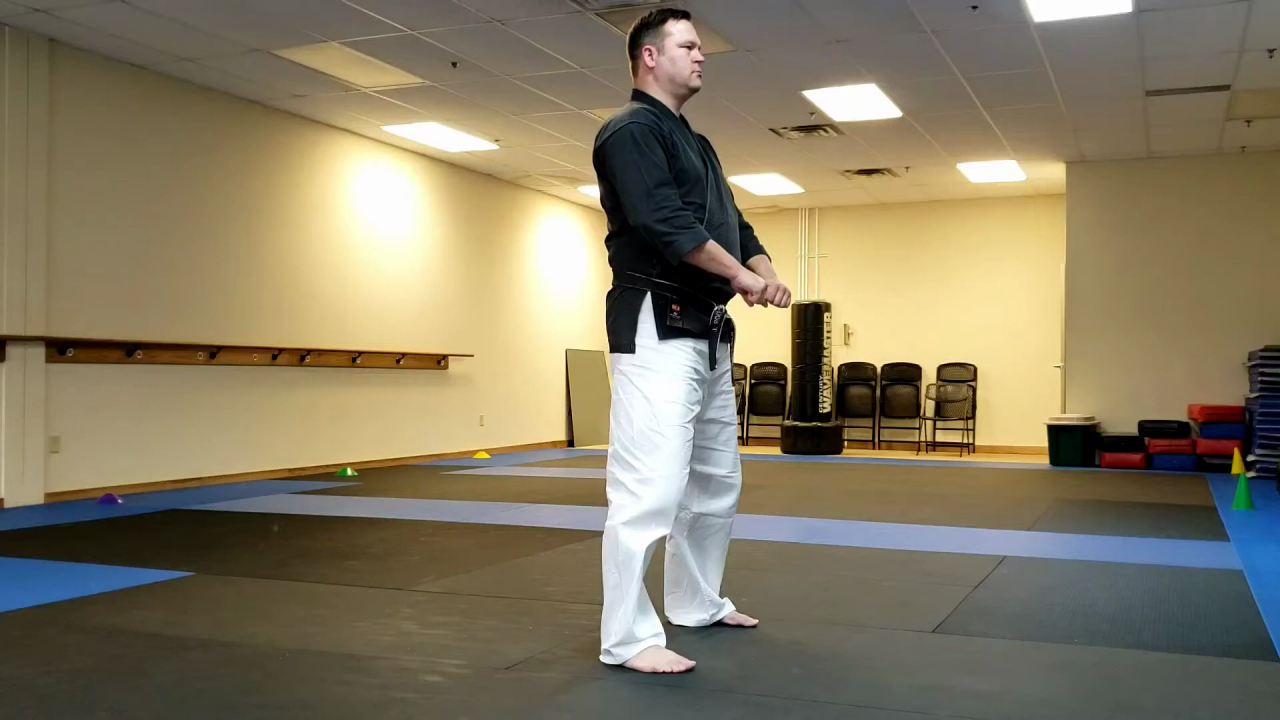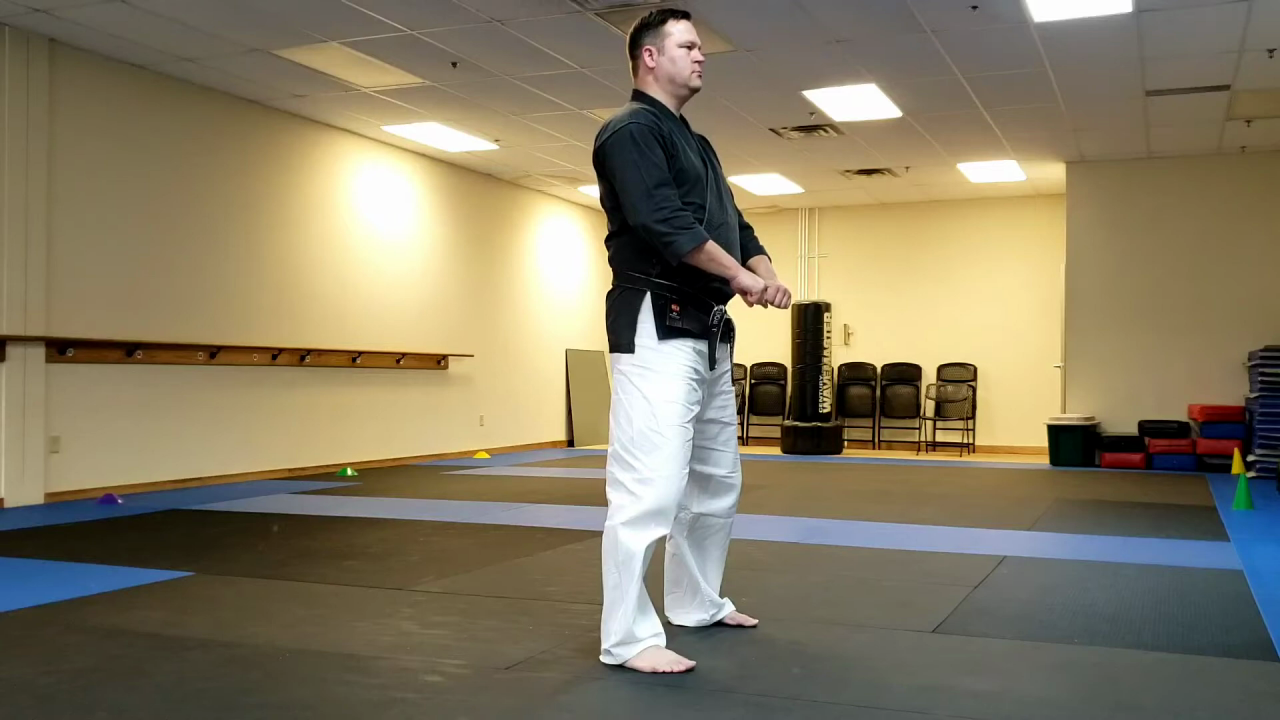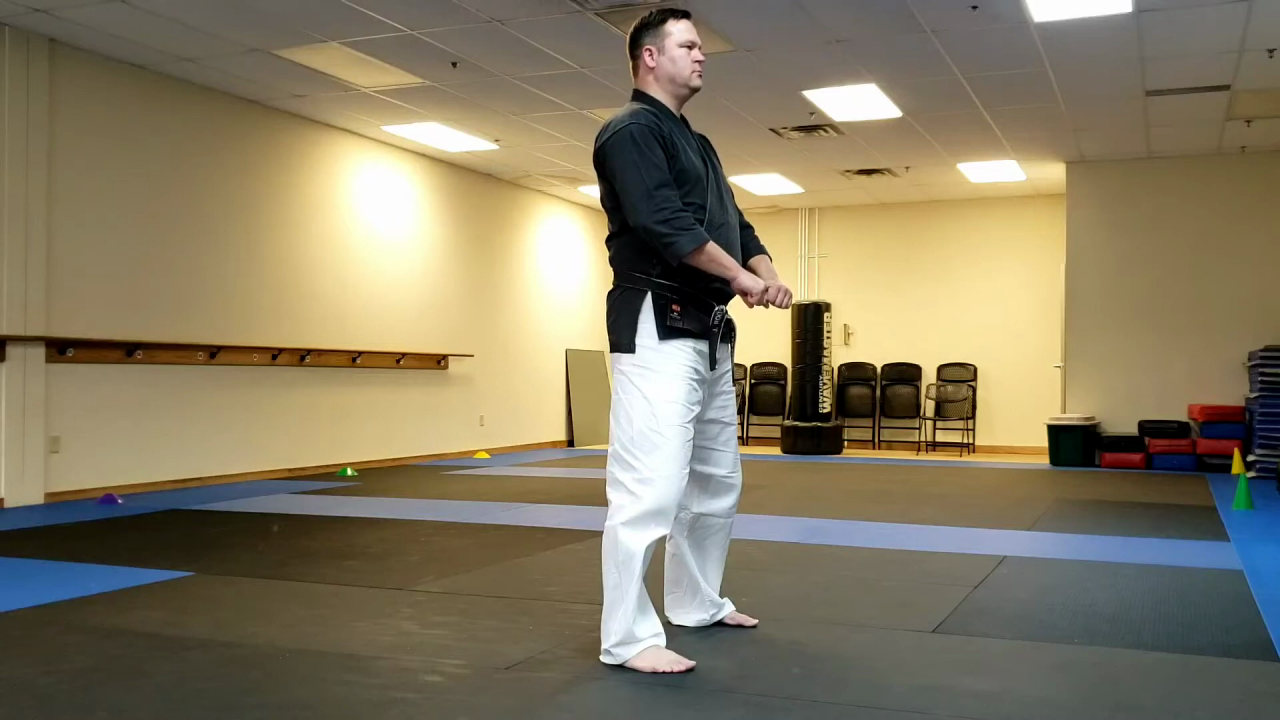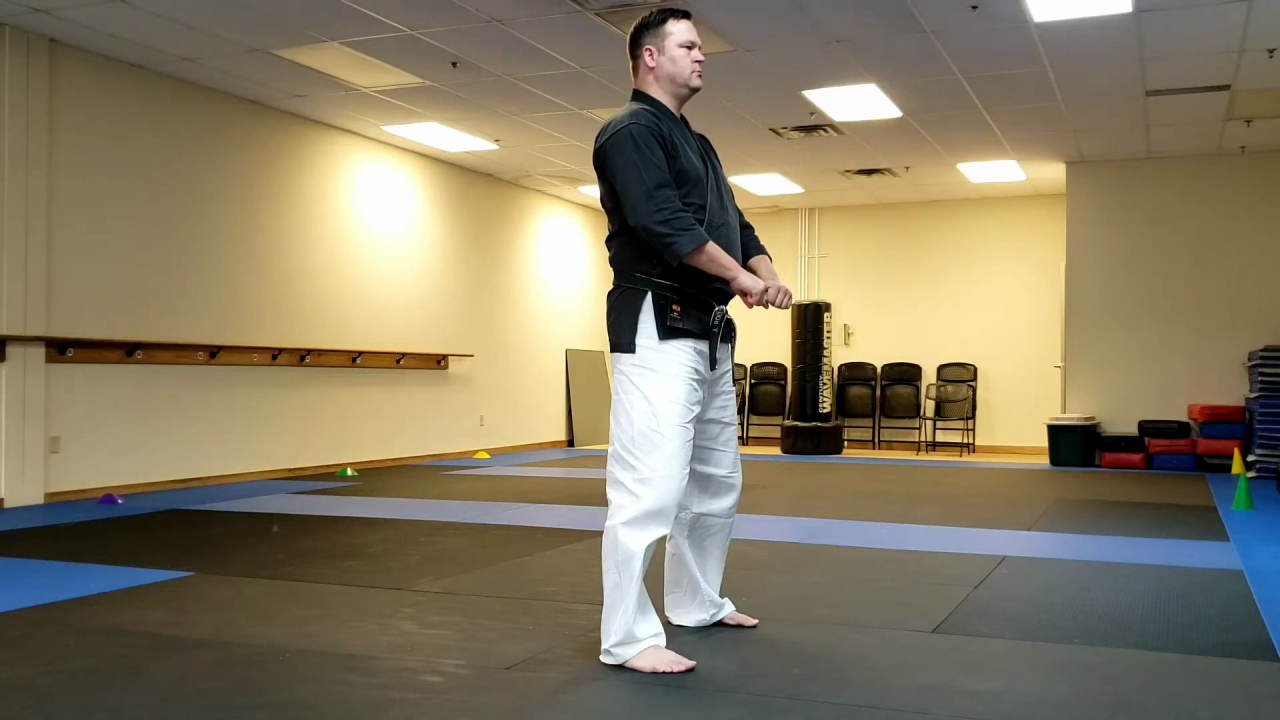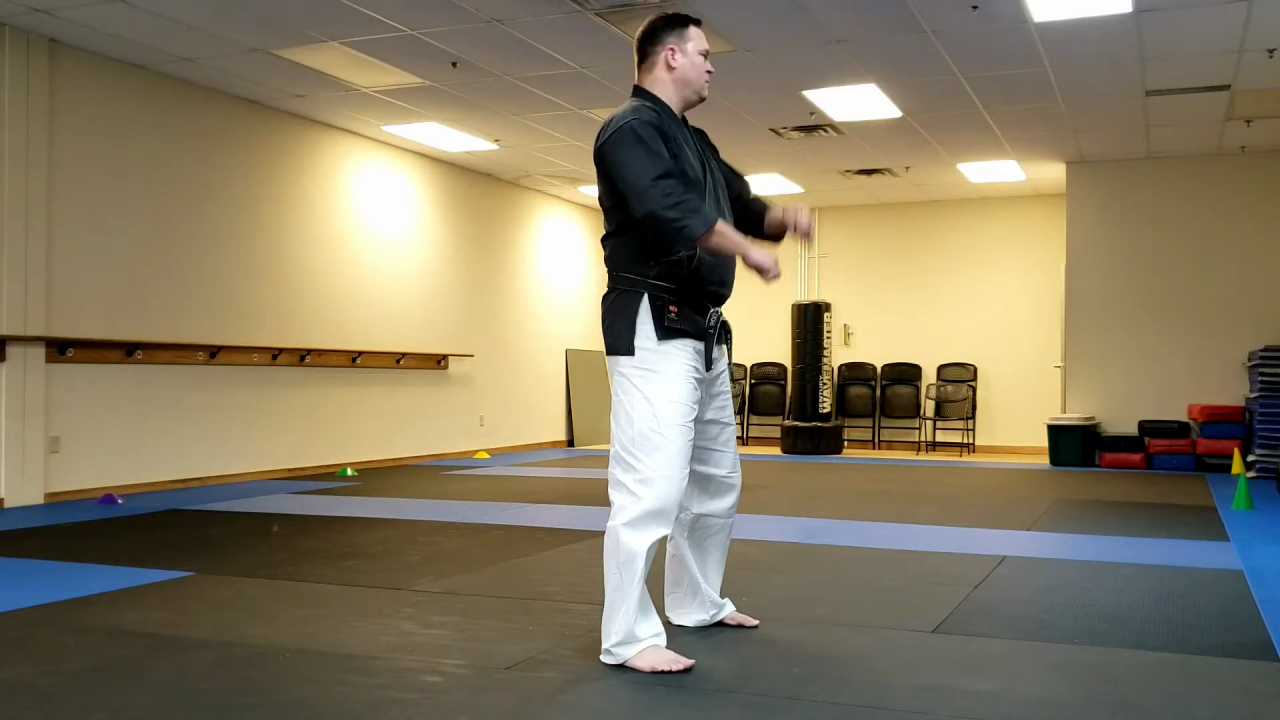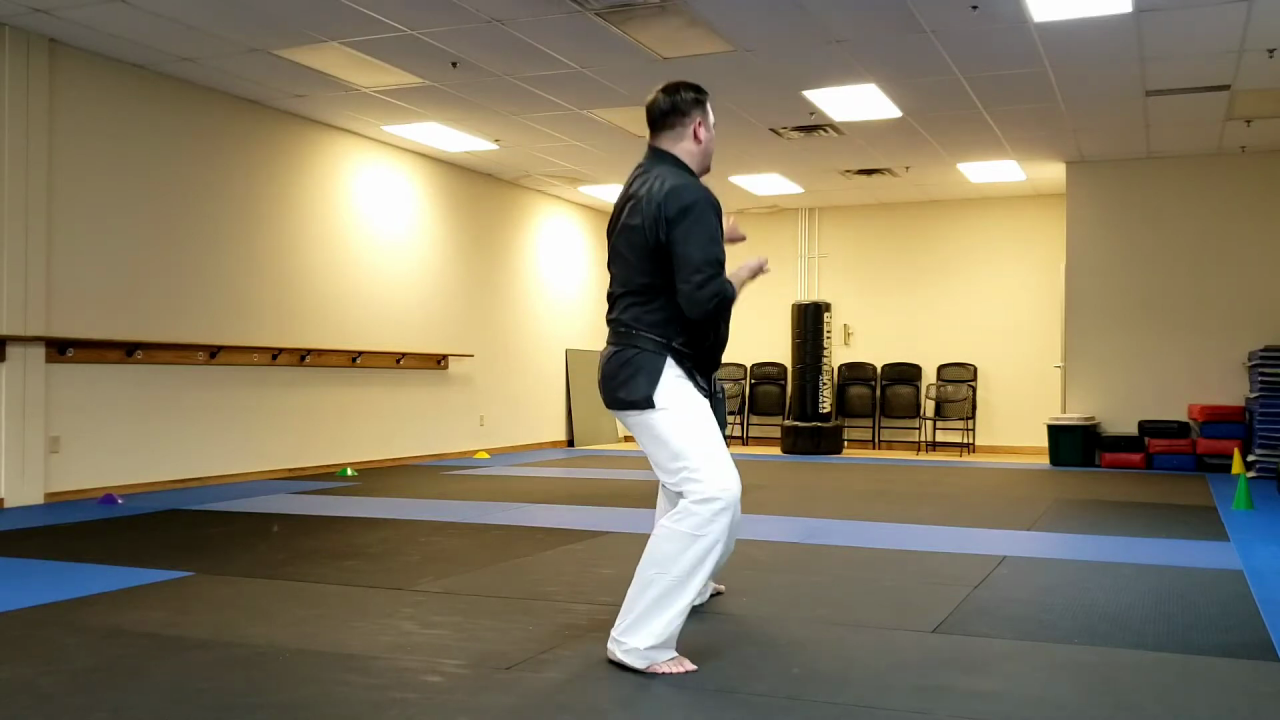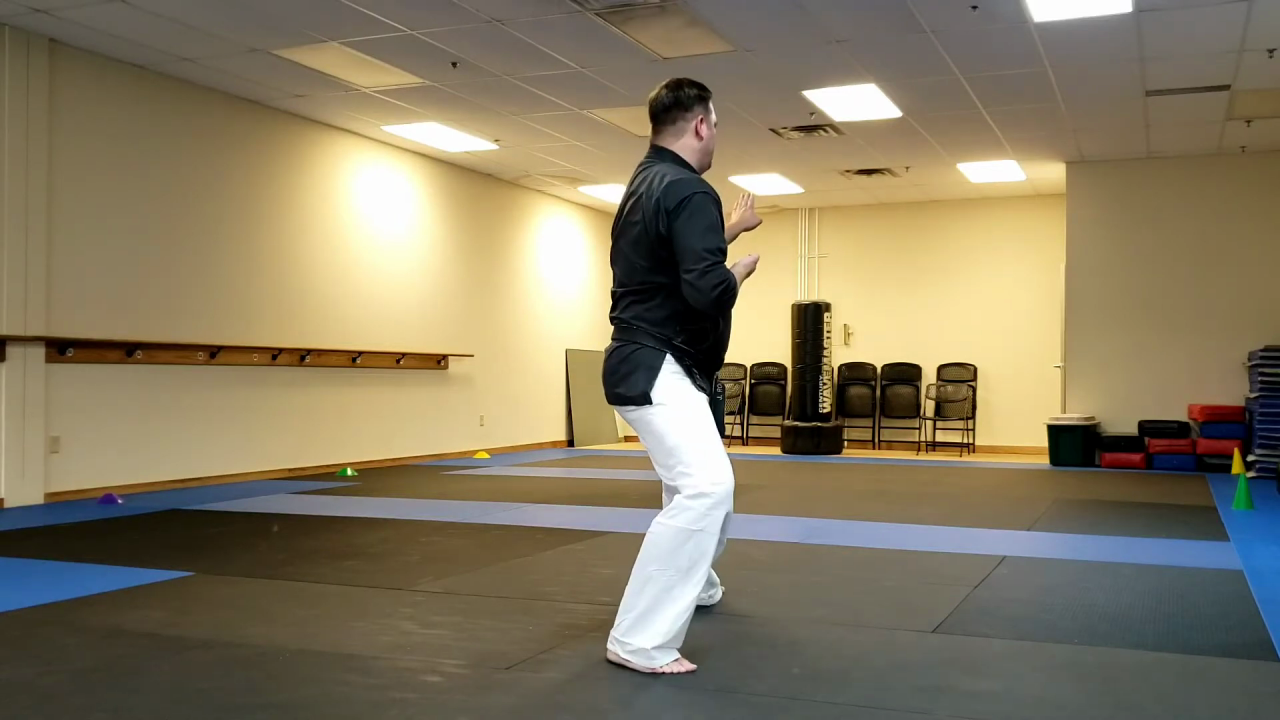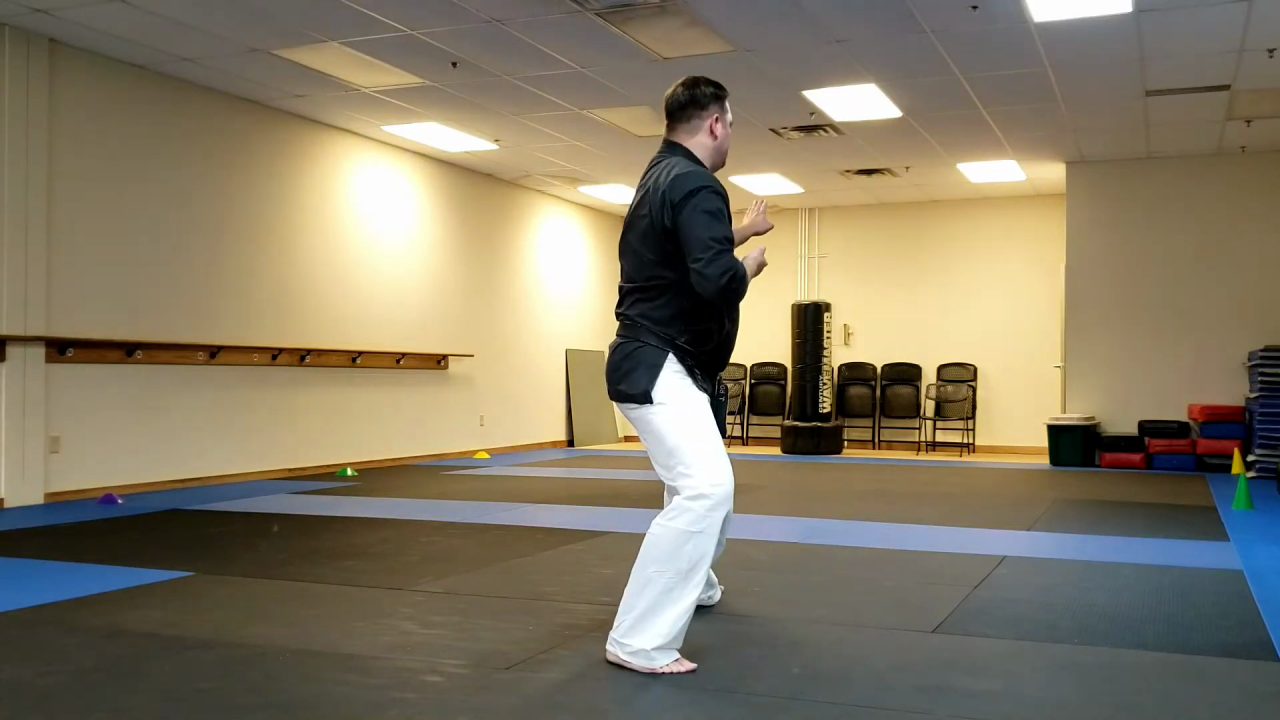
dt=0.5s
person 1, frame 1
left shoulder: (694, 144)
right shoulder: (631, 131)
left elbow: (732, 224)
right elbow: (665, 222)
left wrist: (765, 270)
right wrist: (740, 275)
left hip: (707, 330)
right hip: (658, 326)
left knee: (715, 481)
right knee: (650, 487)
left ankle: (696, 603)
right ankle: (627, 636)
person 1, frame 2
left shoulder: (696, 144)
right shoulder: (631, 131)
left elbow: (733, 224)
right elbow: (665, 223)
left wrist: (766, 271)
right wrist: (740, 276)
left hip: (707, 330)
right hip: (657, 327)
left knee: (716, 480)
right knee: (650, 487)
left ankle: (696, 603)
right ankle: (627, 636)
person 1, frame 3
left shoulder: (695, 143)
right shoulder: (631, 131)
left elbow: (733, 223)
right elbow: (664, 224)
left wrist: (768, 276)
right wrist: (741, 276)
left hip: (708, 329)
right hip: (657, 327)
left knee: (716, 481)
right knee: (651, 486)
left ankle: (696, 604)
right ankle: (627, 638)
person 1, frame 4
left shoulder: (696, 143)
right shoulder: (631, 131)
left elbow: (733, 223)
right elbow: (664, 223)
left wrist: (767, 272)
right wrist: (740, 277)
left hip: (707, 330)
right hip: (658, 327)
left knee: (716, 480)
right knee: (650, 486)
left ankle: (696, 603)
right ankle: (627, 636)
person 1, frame 5
left shoulder: (687, 136)
right shoulder: (631, 129)
left elbow: (741, 207)
right elbow: (670, 209)
left wrist: (785, 221)
right wrist: (750, 251)
left hip: (696, 328)
right hip: (651, 325)
left knee: (713, 477)
right knee: (652, 484)
left ankle: (697, 604)
right ankle: (627, 638)
person 1, frame 6
left shoulder: (643, 187)
right shoulder: (685, 198)
right elbow: (702, 300)
left wrist: (715, 238)
right wrist: (742, 274)
left hip: (644, 365)
right hip: (655, 372)
left knee: (691, 481)
right knee: (712, 494)
left ankle: (686, 580)
right ankle: (638, 640)
person 1, frame 7
left shoulder: (647, 183)
right shoulder: (687, 191)
right elbow: (707, 291)
left wrist: (730, 230)
right wrist: (741, 268)
left hip: (648, 361)
right hip: (658, 367)
left knee: (696, 482)
right knee: (706, 488)
left ankle: (694, 584)
right ankle: (639, 641)
person 1, frame 8
left shoulder: (663, 177)
right shoulder: (695, 184)
right elbow: (717, 282)
left wrist: (742, 230)
right wrist: (753, 261)
left hip: (656, 361)
right hip: (660, 366)
left knee: (698, 485)
right knee: (705, 491)
left ankle: (693, 585)
right ankle: (638, 641)
